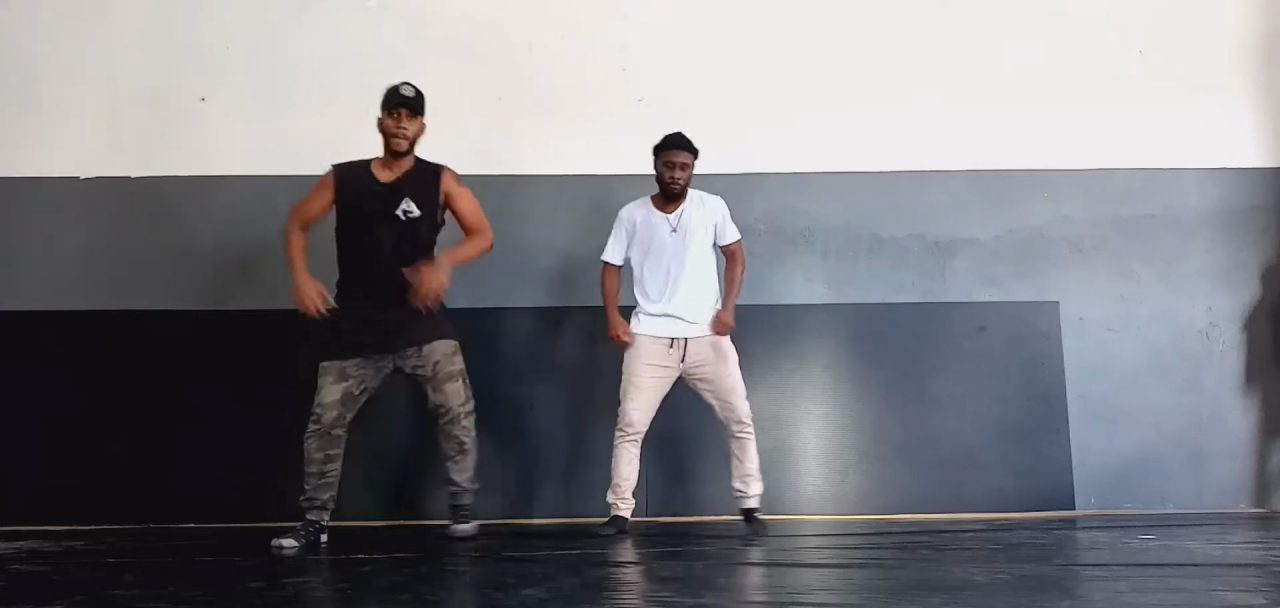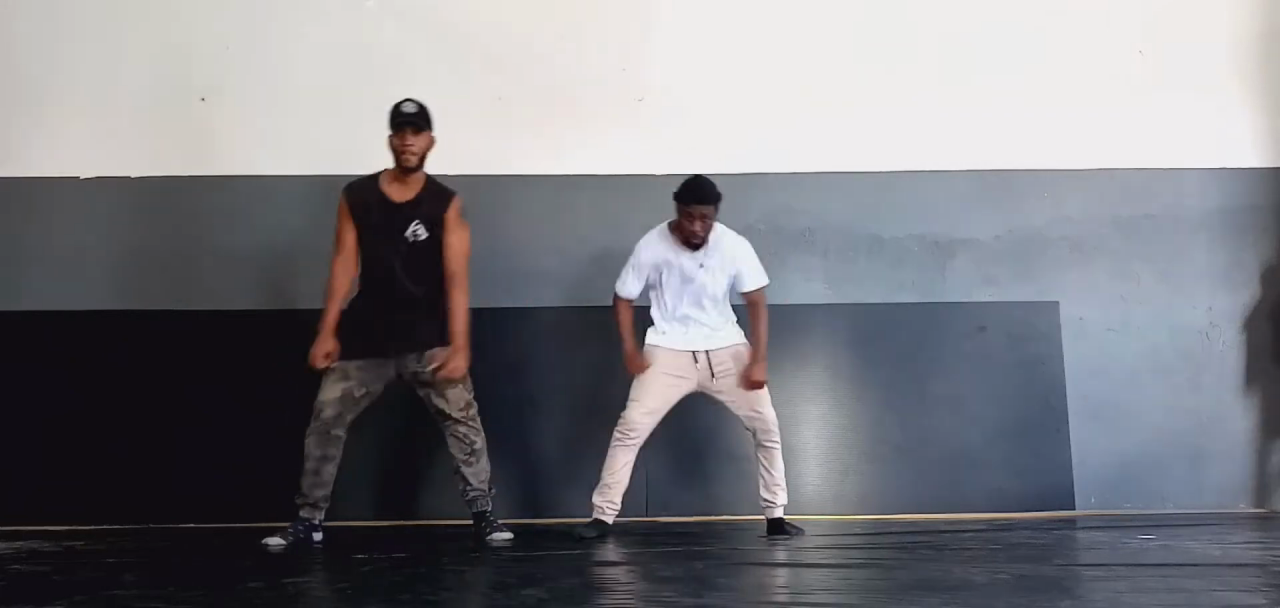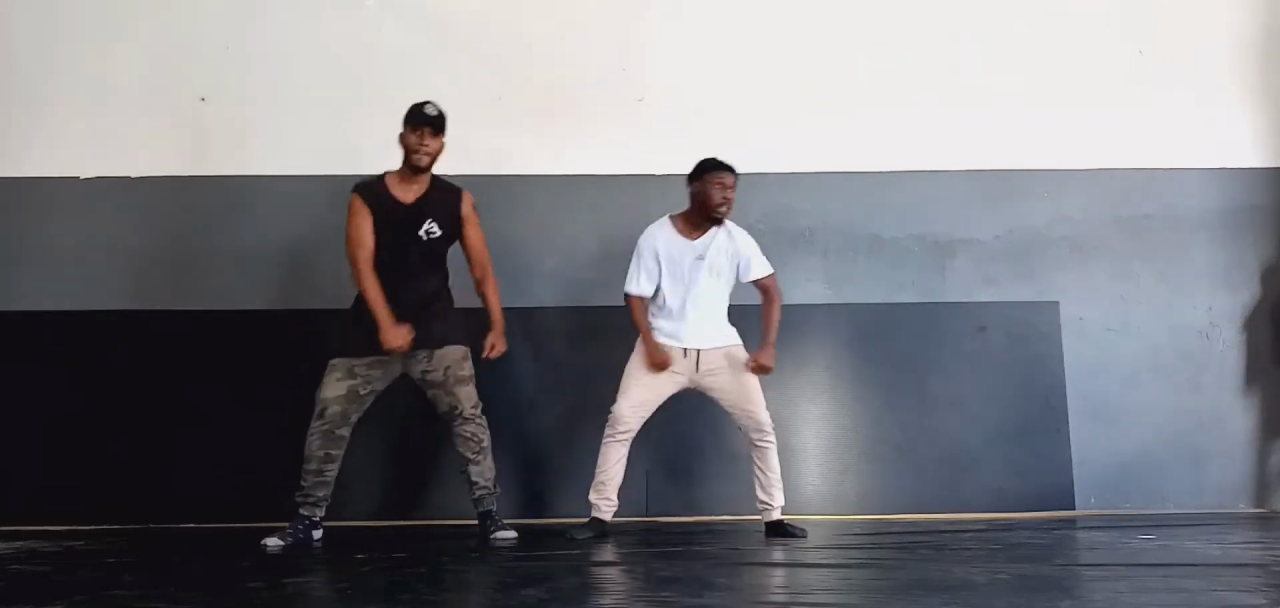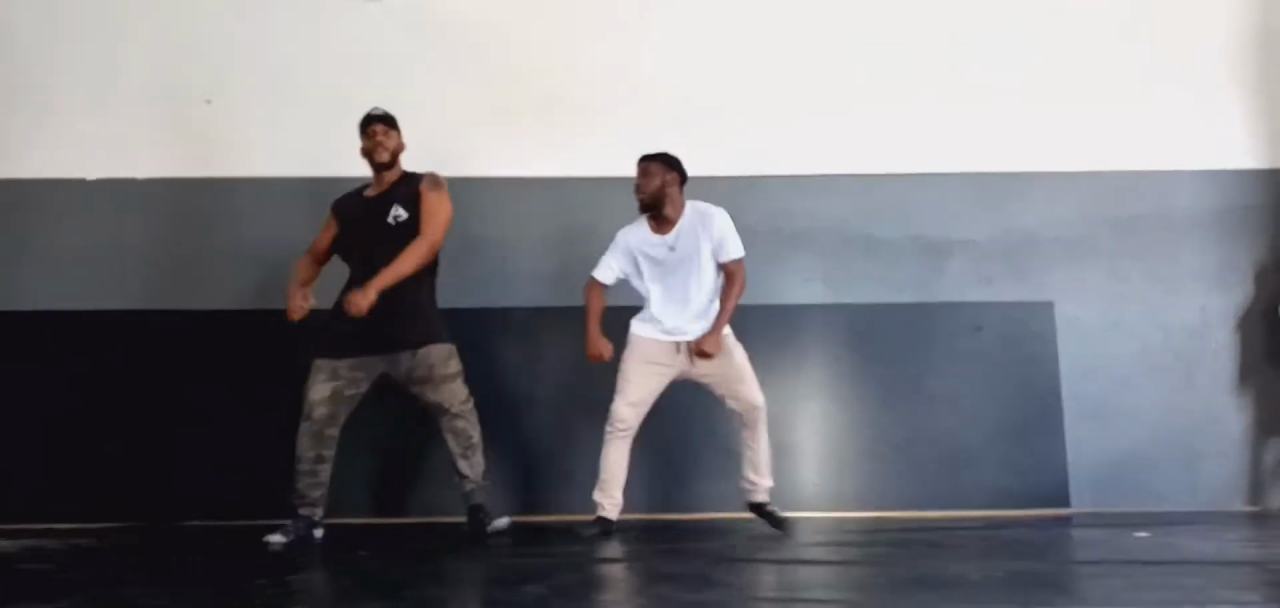
dt=0.7s
person 1, frame 1
left shoulder: (439, 180)
right shoulder: (344, 178)
left elbow: (483, 235)
right elbow: (297, 223)
left wrist: (444, 264)
right wrist: (301, 276)
left hip: (420, 322)
right hip: (354, 324)
left knee: (456, 408)
right knee: (326, 420)
left ankle: (460, 505)
right ankle: (315, 522)
person 1, frame 2
left shoulder: (446, 202)
right shoulder: (356, 195)
left elbow: (457, 277)
right elbow: (344, 266)
left wrist: (460, 345)
right wrist: (326, 331)
left hip: (426, 325)
right hip: (367, 329)
left knee: (462, 416)
right knee: (327, 417)
left ankle: (483, 513)
right ankle: (309, 520)
person 1, frame 3
left shoulder: (456, 200)
right shoulder: (366, 195)
left elbow: (481, 266)
right elbow: (362, 265)
left wrist: (497, 324)
right wrist: (384, 324)
left hip: (437, 329)
right hip: (377, 329)
left knee: (468, 415)
right knee: (329, 416)
left ankle: (488, 512)
right ankle: (308, 520)
person 1, frame 4
left shoulder: (426, 187)
right shoulder: (347, 205)
left elbow: (428, 242)
right elbow: (316, 255)
left wrist: (373, 288)
right wrist: (297, 288)
left hip: (416, 329)
right hip: (351, 333)
left knee: (457, 408)
right knee: (317, 419)
left ankle: (477, 507)
right ankle: (308, 517)
person 2, frame 1
left shoulder: (711, 207)
right shoulder: (632, 215)
left elbow: (735, 255)
right elbow: (611, 266)
left wrist: (728, 306)
right wrist: (613, 315)
left hip: (705, 336)
right hip: (651, 336)
left knee: (739, 415)
right knee: (630, 422)
left ankle: (749, 505)
right ankle: (620, 512)
person 2, frame 2
left shoulder: (734, 244)
right shoulder: (651, 246)
left elbow: (756, 302)
right elbow: (624, 299)
left wrist: (758, 360)
right wrist: (630, 351)
left hip: (726, 349)
right hip: (669, 350)
left knee: (766, 424)
right knee: (631, 427)
left ankle: (775, 514)
right ankle: (602, 515)
person 2, frame 3
left shoulder: (736, 239)
right shoulder: (655, 236)
left elbow: (770, 289)
right elbow: (636, 297)
left wrist: (767, 346)
right wrist: (649, 344)
left hip: (720, 348)
right hip: (665, 348)
left knee: (760, 425)
right knee: (621, 421)
left ankle: (773, 516)
right ankle: (600, 514)
person 2, frame 4
left shoulder: (711, 219)
right shoulder: (631, 237)
left elbow: (735, 275)
right elbow: (597, 283)
left wrist: (715, 331)
right wrist: (594, 334)
left hip: (709, 340)
right hip: (654, 339)
left knee: (753, 406)
right knee: (621, 418)
left ankle: (759, 498)
right ankle: (607, 512)
